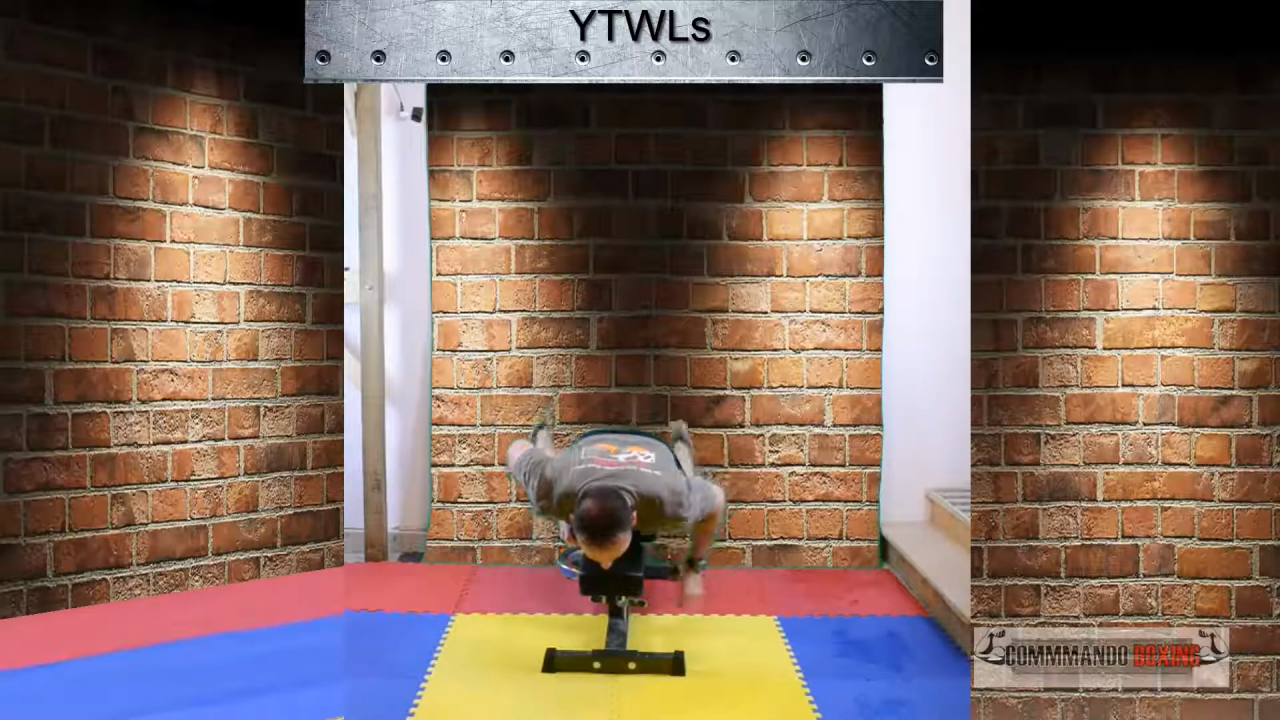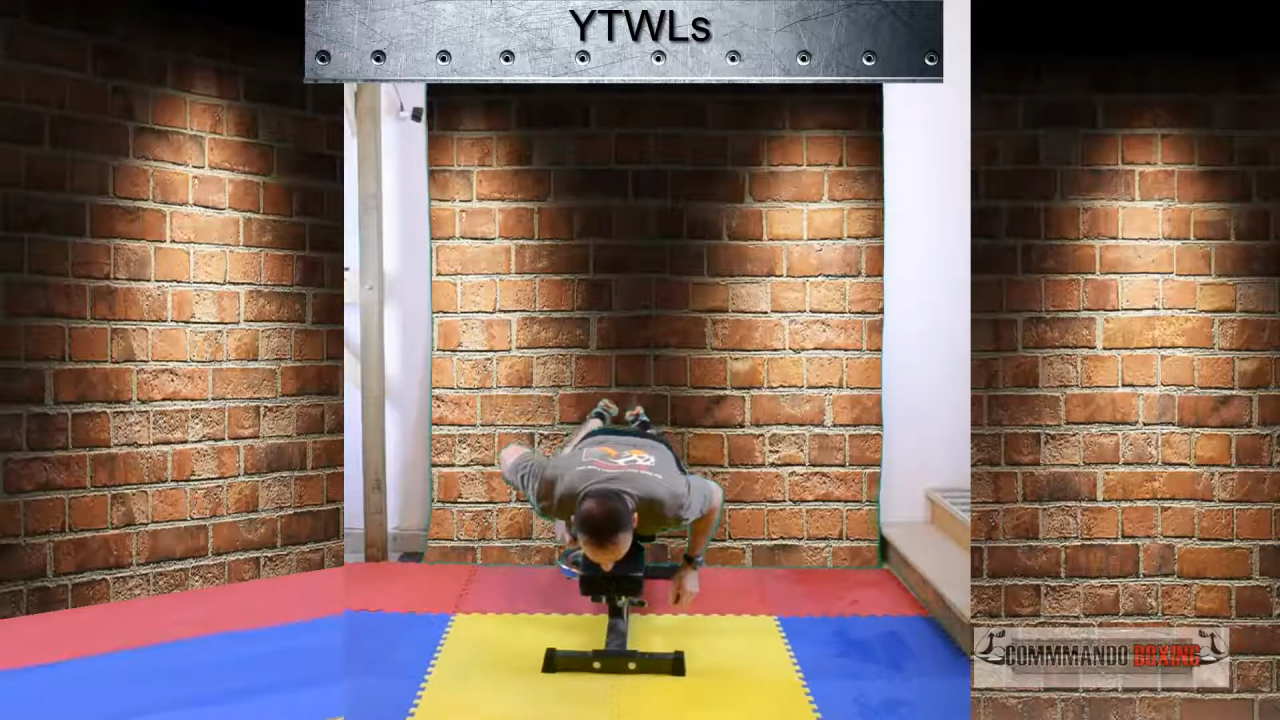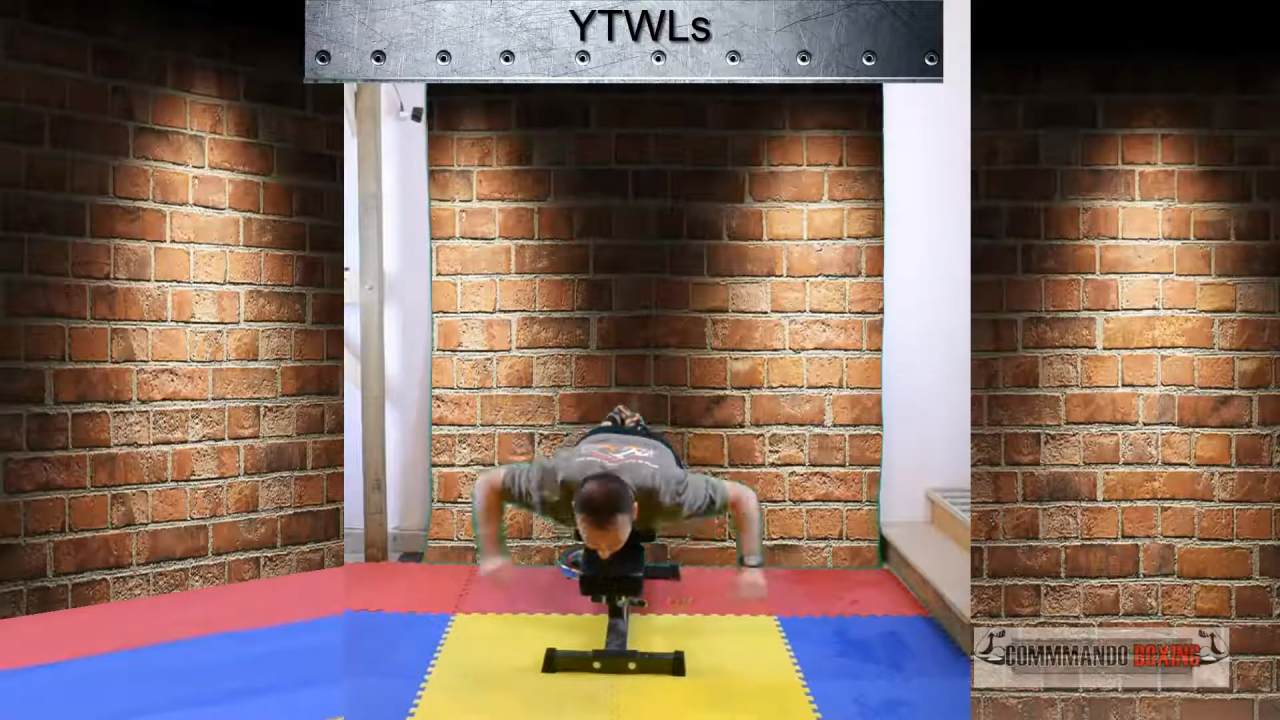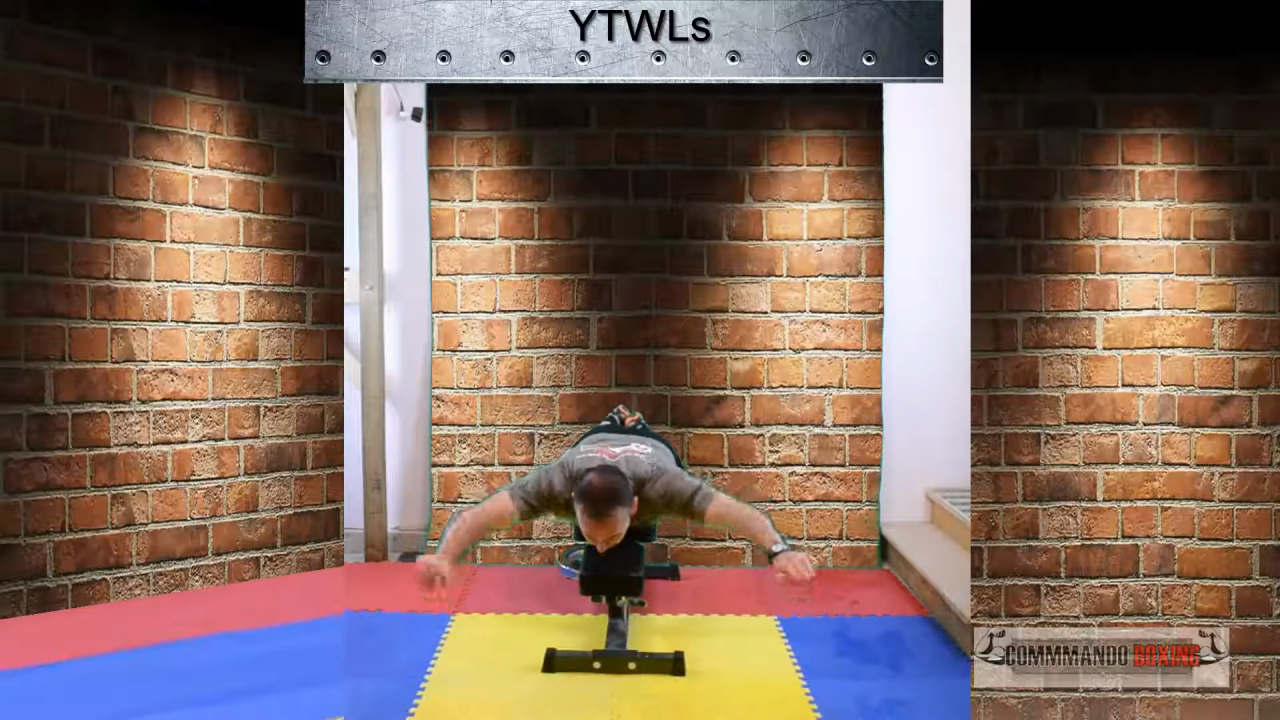
dt=0.4s
person 1, frame 1
left shoulder: (669, 500)
right shoulder: (553, 491)
left elbow: (716, 499)
right elbow: (517, 450)
left wrist: (695, 569)
left ankle: (679, 441)
right ankle: (544, 434)
person 1, frame 2
left shoulder: (669, 502)
right shoulder: (553, 491)
left elbow: (714, 496)
right elbow: (510, 455)
left wrist: (691, 565)
left ankle: (643, 429)
right ankle: (598, 419)
person 1, frame 3
left shoulder: (667, 493)
right shoulder: (555, 487)
left elbow: (744, 497)
right elbow: (487, 483)
left wrist: (751, 565)
right wrist: (490, 553)
left ankle: (637, 430)
right ankle: (612, 424)
person 1, frame 4
left shoulder: (659, 485)
right shoulder: (559, 481)
left elbow: (734, 511)
right elbow: (484, 513)
left wrist: (778, 548)
right wrist: (443, 557)
left hip: (653, 448)
left knee: (645, 535)
left ankle: (636, 428)
right ankle: (613, 425)
